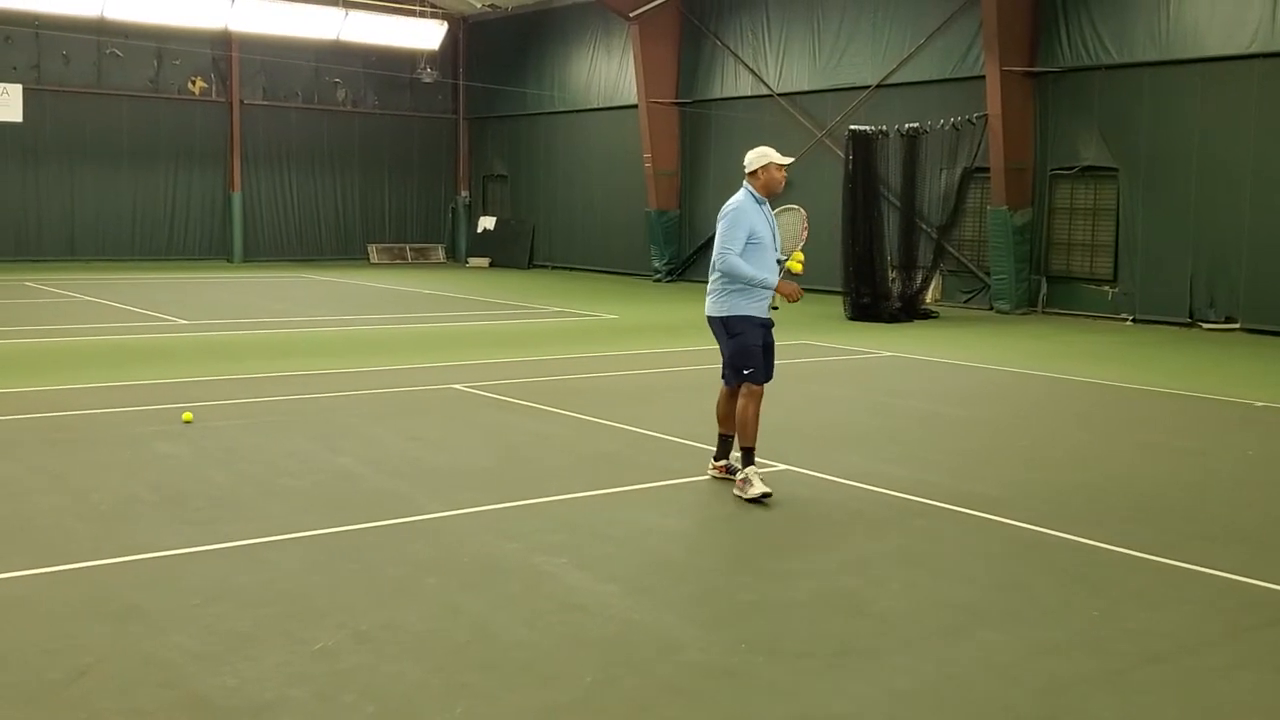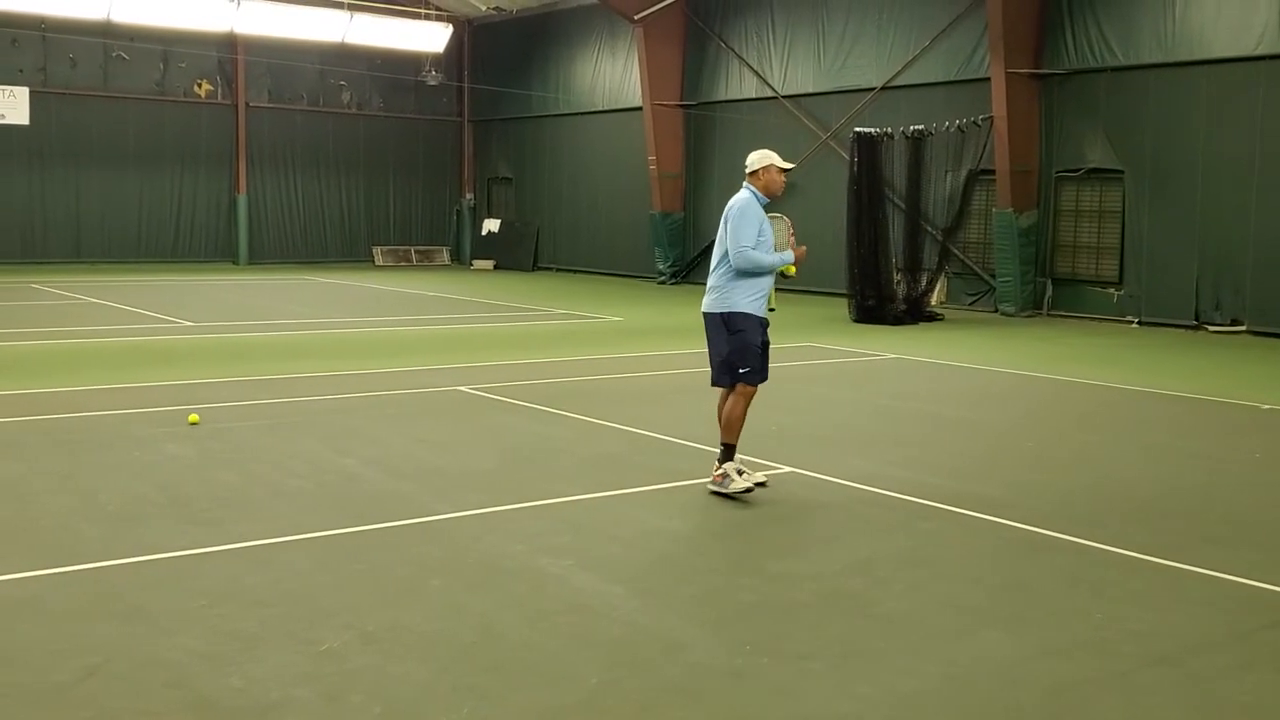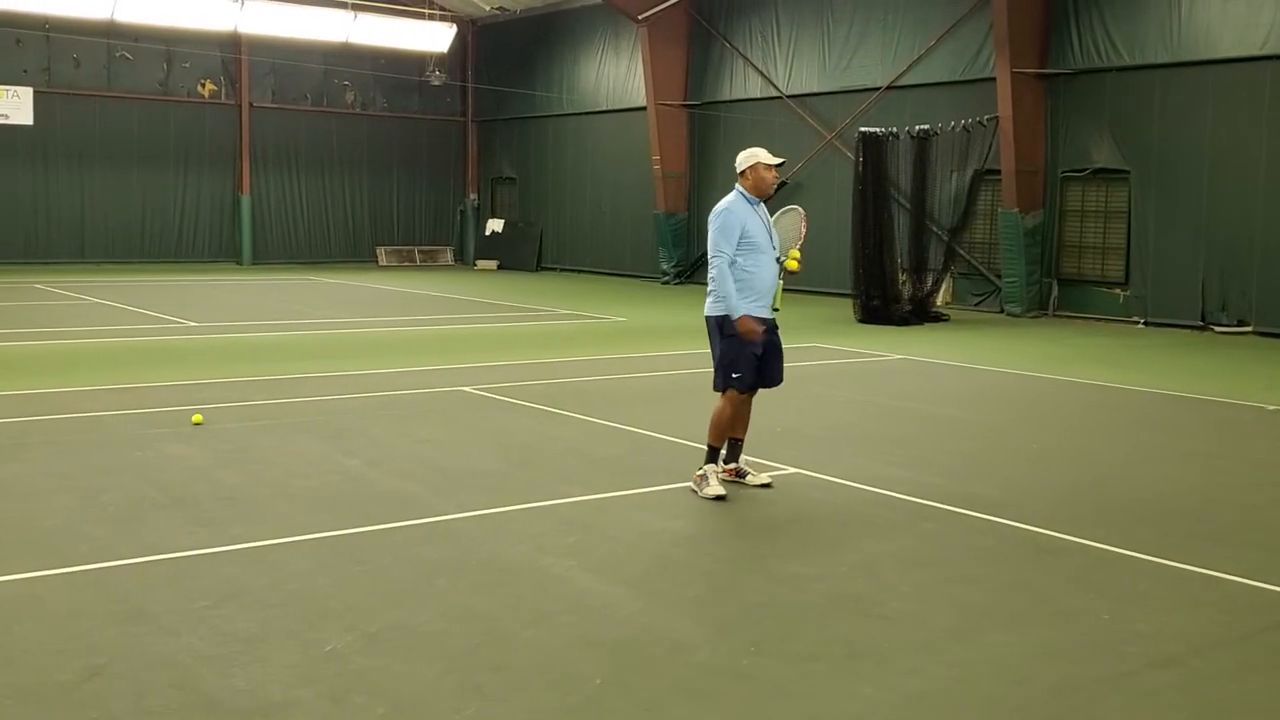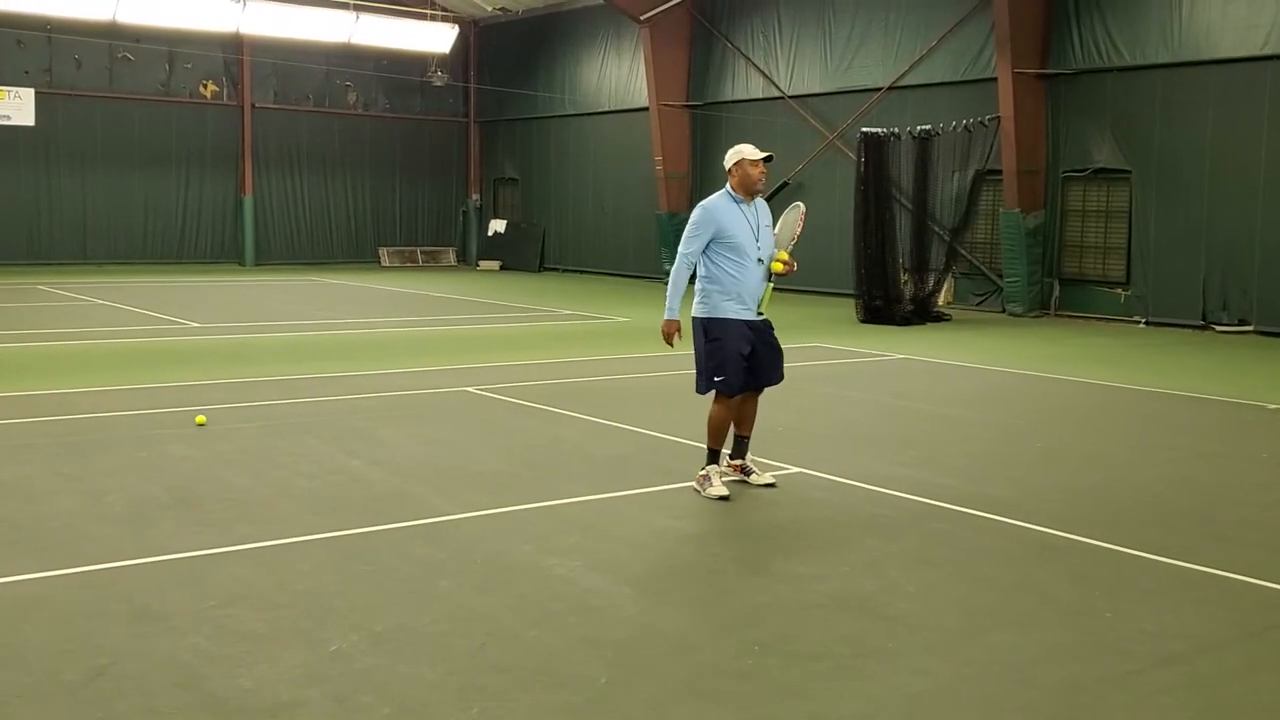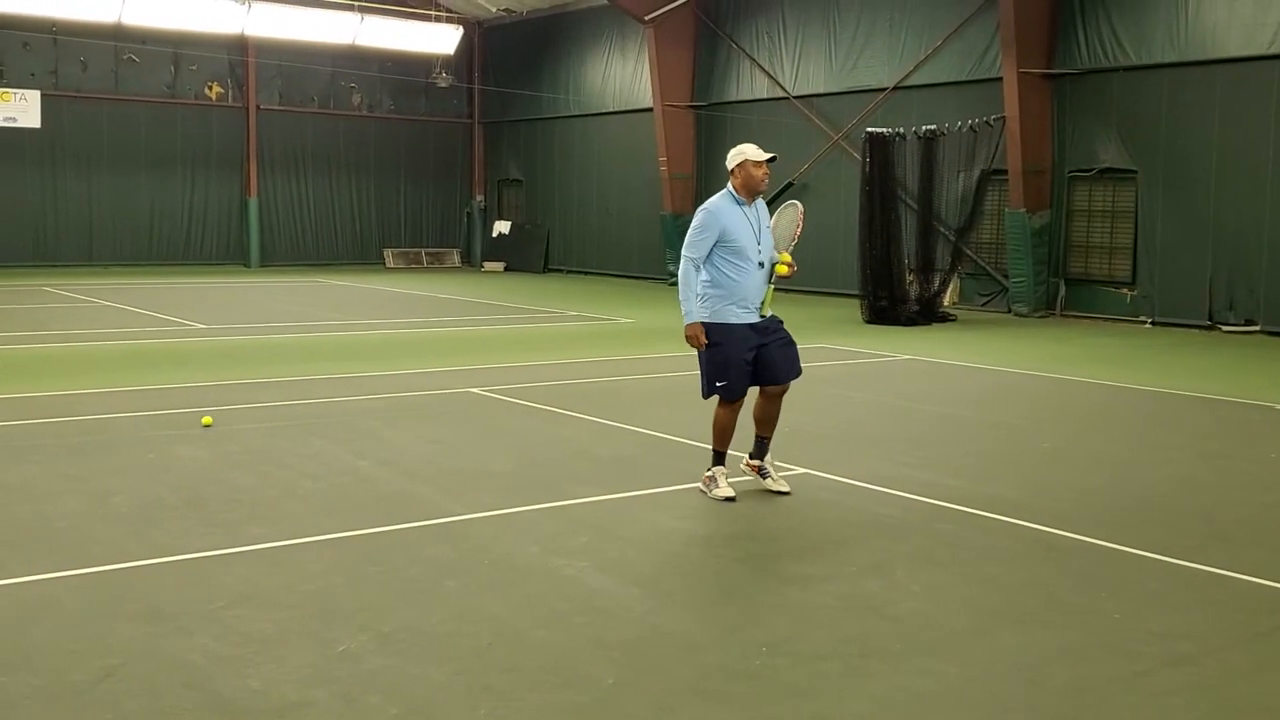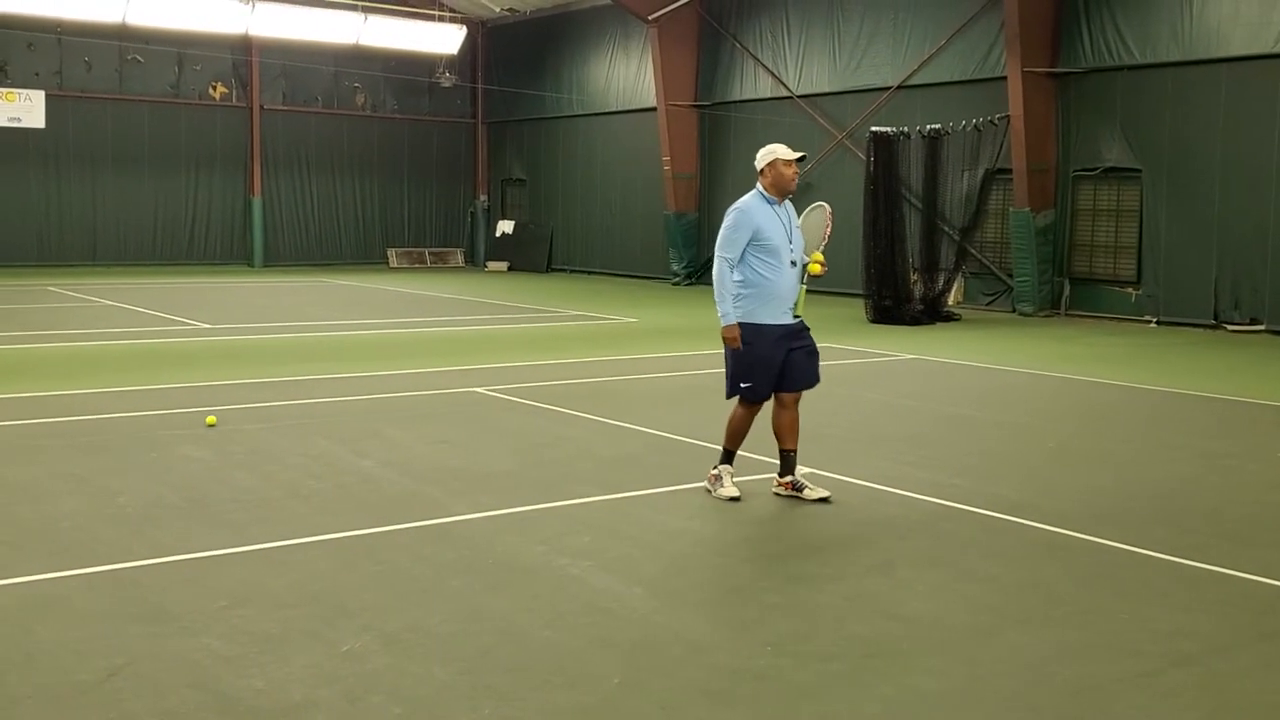
dt=0.5s
person 1, frame 1
left shoulder: (762, 207)
right shoulder: (739, 208)
right elbow: (726, 261)
left wrist: (784, 265)
right wrist: (775, 283)
left hip: (751, 311)
right hip: (735, 313)
left knee: (736, 384)
right knee: (752, 387)
left ankle: (721, 460)
right ankle: (747, 474)
person 1, frame 2
left shoulder: (753, 205)
right shoulder: (745, 205)
right elbow: (742, 258)
left wrist: (781, 260)
right wrist: (789, 257)
left hip: (746, 311)
right hip: (732, 311)
left knee: (735, 386)
right knee: (743, 387)
left ankle: (727, 462)
right ankle: (725, 470)
person 1, frame 3
left shoulder: (759, 209)
right shoulder: (729, 210)
right elbow: (719, 266)
left wrist: (785, 263)
right wrist: (738, 314)
left hip: (760, 316)
right hip: (734, 317)
left knee: (748, 391)
right knee: (734, 392)
left ankle: (731, 463)
right ankle: (706, 469)
person 1, frame 4
left shoulder: (762, 208)
right shoulder: (711, 209)
right elbow: (684, 261)
left wrist: (781, 264)
right wrist: (671, 312)
left hip: (754, 317)
right hip: (721, 318)
left knee: (752, 389)
right knee: (728, 394)
left ankle: (738, 460)
right ankle: (709, 470)
person 1, frame 5
left shoulder: (761, 208)
right shoulder: (713, 212)
right elbow: (688, 264)
left wrist: (779, 263)
right wrist: (691, 318)
left hip: (761, 318)
right hip: (724, 323)
left knee: (776, 387)
right knee: (731, 398)
left ankle: (758, 459)
right ankle: (715, 471)
person 1, frame 6
left shoulder: (788, 209)
right shoulder: (745, 211)
right elbow: (722, 265)
left wrist: (810, 263)
right wrist: (728, 319)
left hip: (789, 323)
right hip: (754, 325)
left knee: (790, 397)
right knee: (752, 401)
left ankle: (787, 477)
right ankle: (722, 470)
